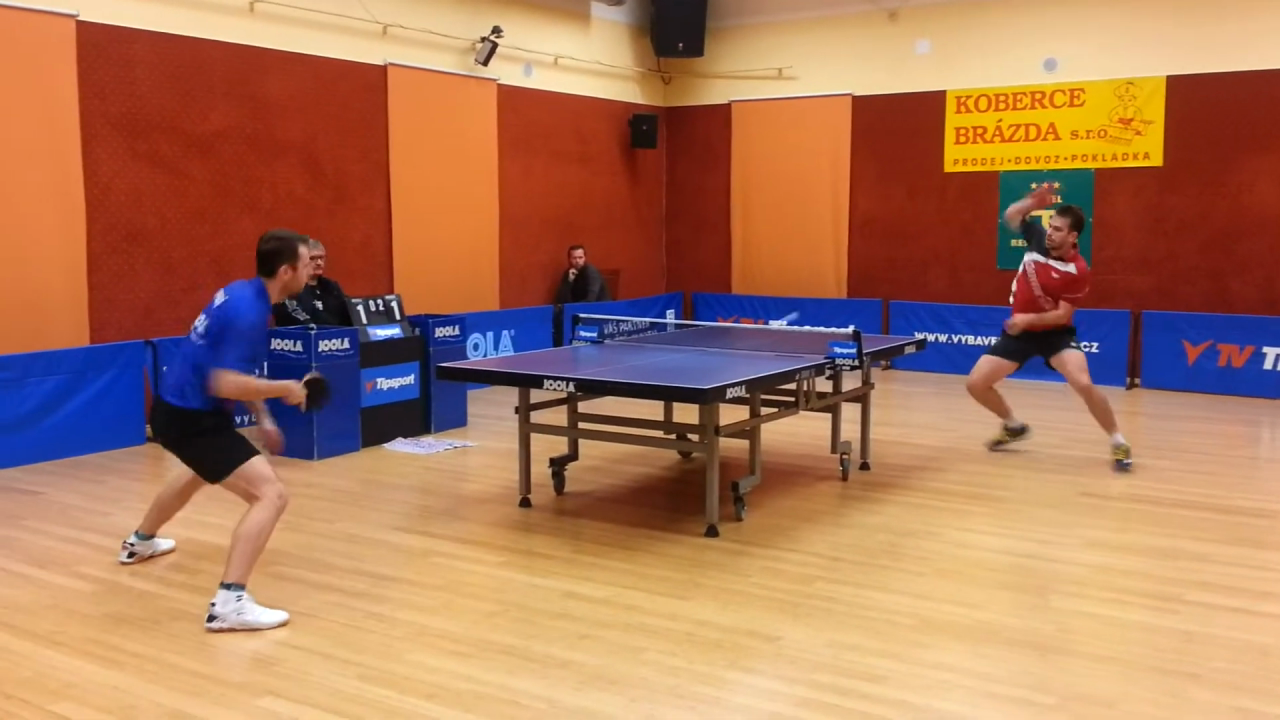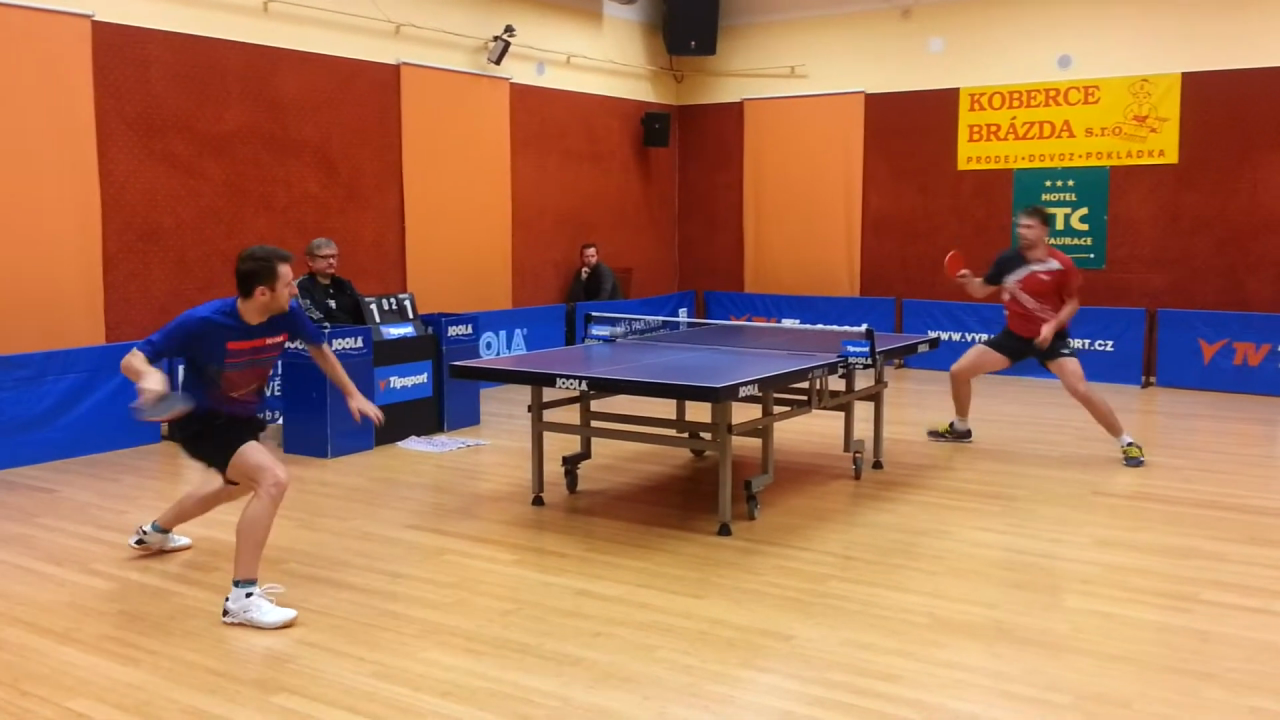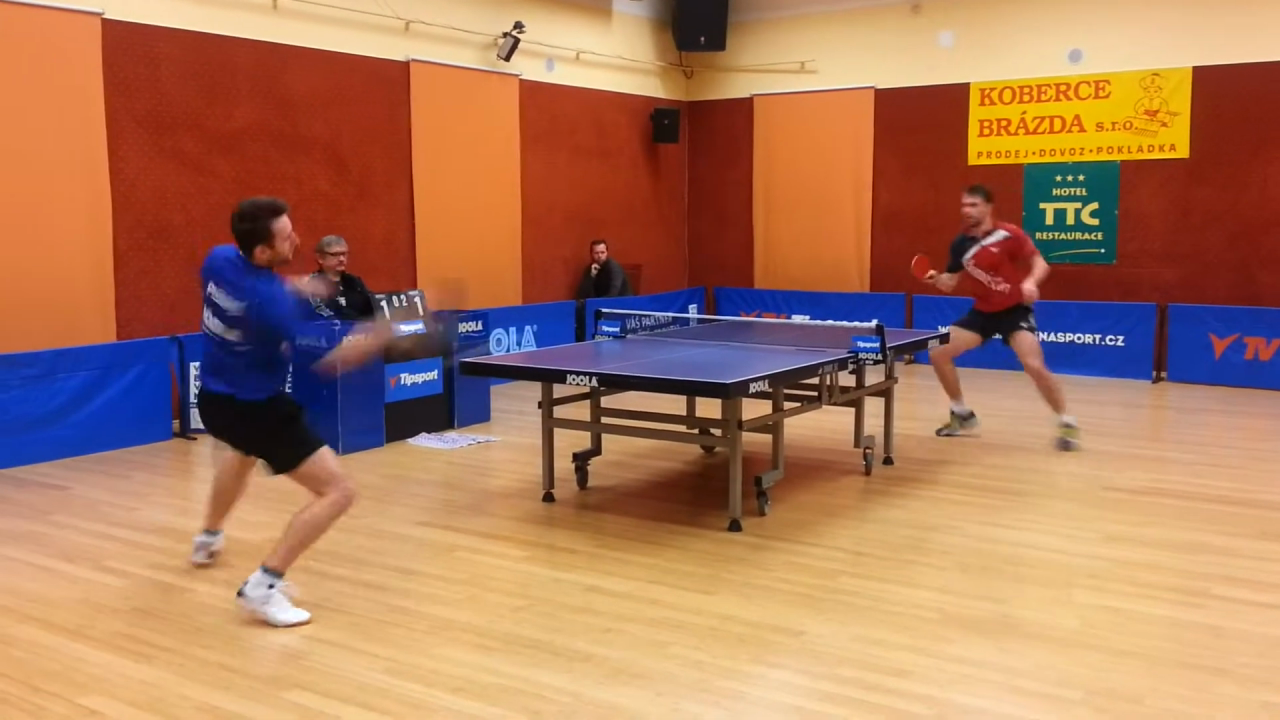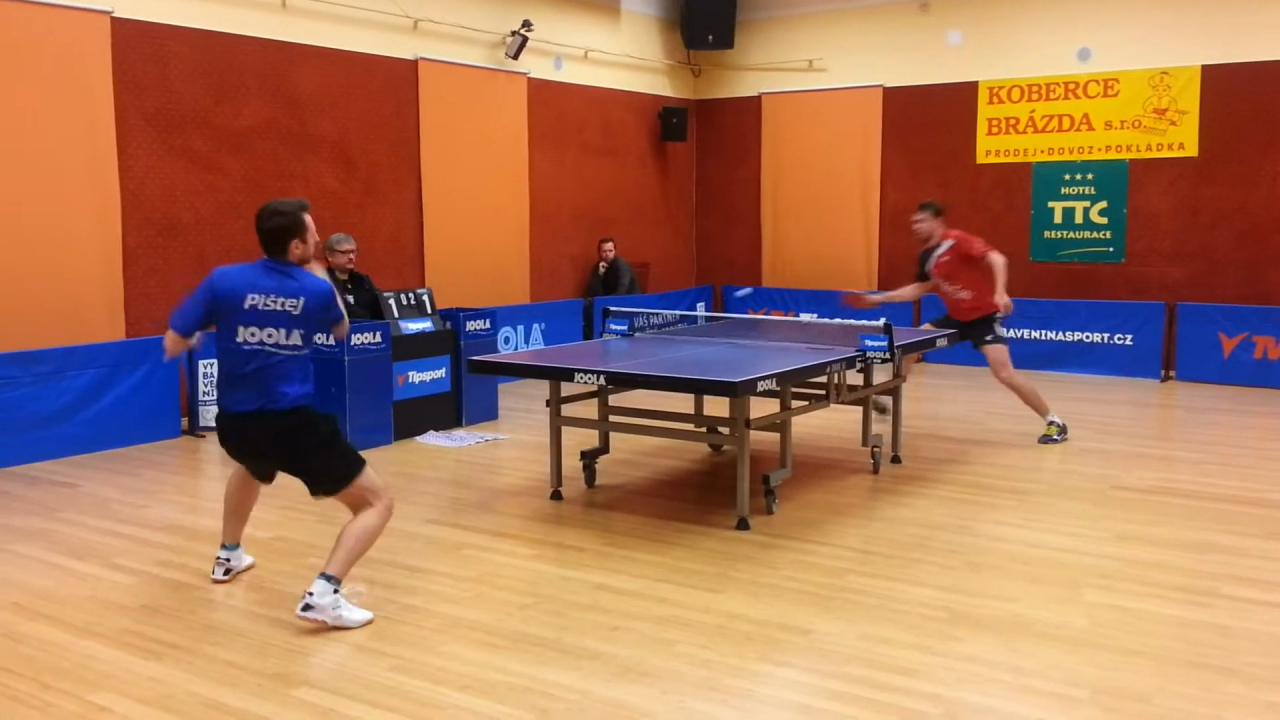
dt=0.2s
person 1, frame 1
left shoulder: (242, 294)
right shoulder: (248, 312)
right elbow: (226, 384)
left wrist: (263, 417)
right wrist: (286, 388)
left hip: (178, 408)
right hip: (189, 418)
left knee: (201, 474)
right knee: (270, 495)
left ankle: (140, 541)
right ankle: (229, 601)
person 1, frame 2
left shoulder: (288, 314)
right shoulder: (202, 322)
left elbow: (319, 349)
right elbow: (131, 360)
left wrist: (352, 394)
right wrist: (150, 377)
left hip: (242, 418)
right hip: (202, 421)
left knee: (237, 484)
right knee: (272, 481)
left ankle: (154, 532)
right ankle: (243, 597)
person 1, frame 3
left shoulder: (218, 259)
right shoulder: (270, 302)
right elbow: (330, 360)
left wrist: (288, 288)
right wrist: (383, 332)
left hip: (217, 404)
right hip: (253, 410)
left knee: (246, 451)
right knee: (339, 490)
left ankle: (209, 538)
right ankle: (264, 584)
person 1, frame 4
left shoulder: (223, 281)
right shoulder: (317, 290)
left elbow: (172, 344)
right elbow: (341, 330)
left wrist: (207, 332)
left hip: (234, 427)
right hip: (295, 425)
left knee: (250, 465)
right knee: (377, 502)
left ankle: (228, 556)
right ankle: (323, 593)
person 2, frame 1
left shoulder: (1078, 271)
right shoulder: (1039, 240)
left elbow: (1062, 316)
right elbow: (1010, 214)
left wrist: (1029, 318)
right wrist: (1034, 199)
left hip: (1054, 334)
right hip: (1017, 334)
left knee: (1083, 384)
right knee: (975, 385)
left ankle: (1118, 442)
right ankle: (1013, 426)
person 2, frame 2
left shoulder: (1062, 266)
right shoulder: (1008, 260)
left elbow: (1071, 304)
right elbow: (981, 291)
left wrist: (1052, 327)
right wrist: (969, 281)
left hip: (1050, 337)
right hip: (1014, 335)
left knee: (1081, 390)
right knee: (958, 372)
left ankle: (1126, 443)
right ankle: (960, 428)
person 2, frame 3
left shoulder: (1009, 235)
right shoulder: (960, 244)
left elbow: (1040, 265)
right elbow: (949, 284)
left wrist: (1031, 283)
right wrist: (937, 278)
left hip: (1015, 309)
right hip: (982, 311)
left knee: (1034, 366)
right knee: (938, 354)
left ankle: (1067, 422)
right ankle: (961, 413)
person 2, frame 4
left shoulder: (957, 241)
right shoulder: (927, 257)
left elbow: (997, 259)
right elbow: (916, 290)
left wrist: (1000, 292)
right wrist: (880, 298)
left hip: (984, 317)
right hip: (956, 318)
left knee: (1006, 375)
left ankle: (1054, 422)
